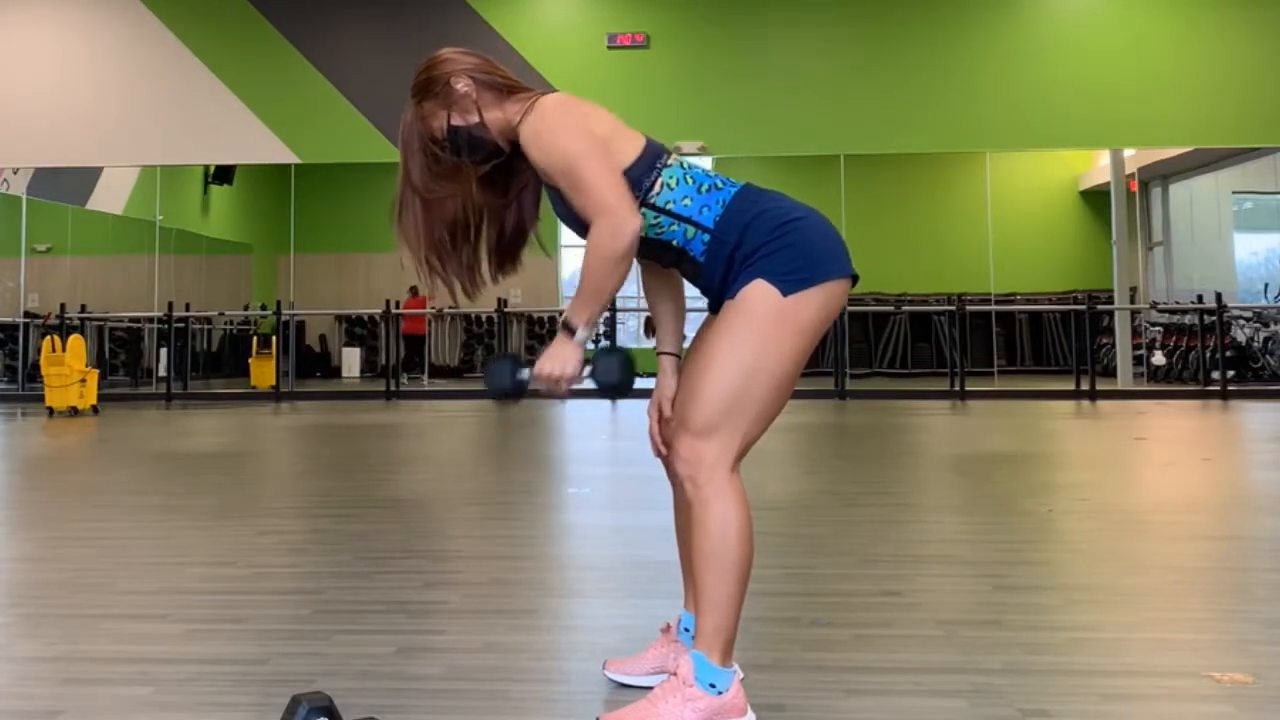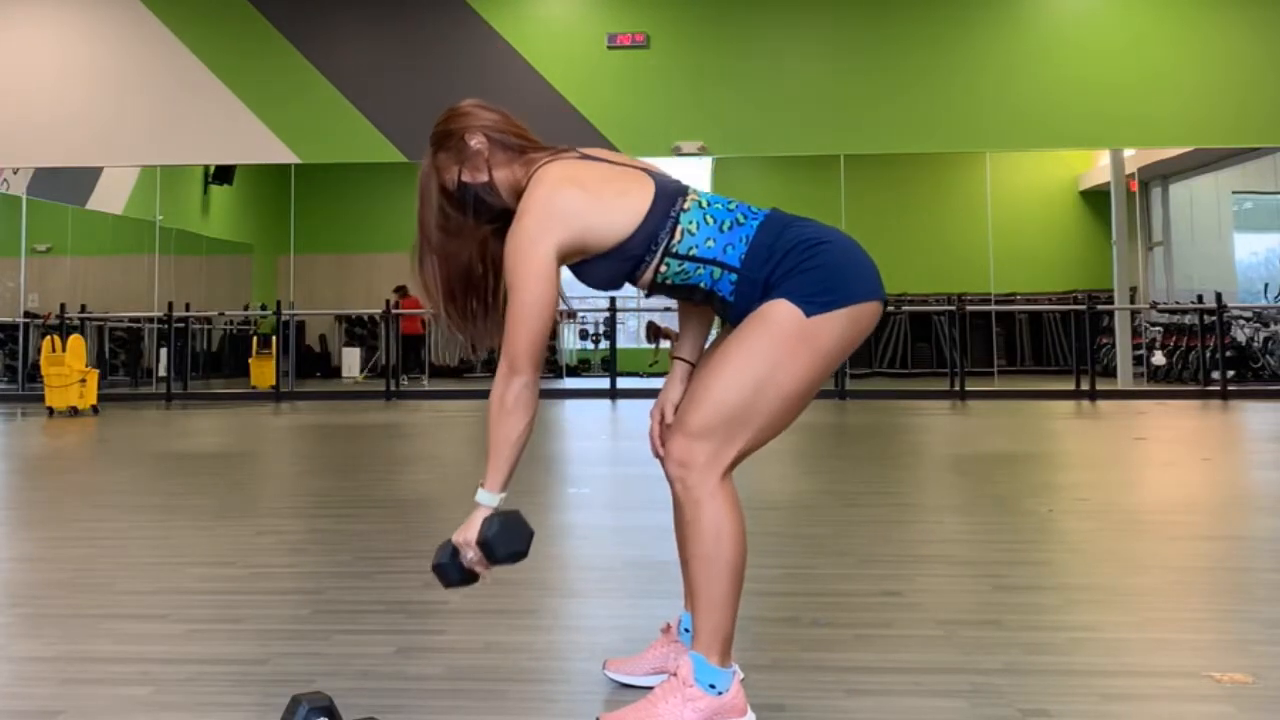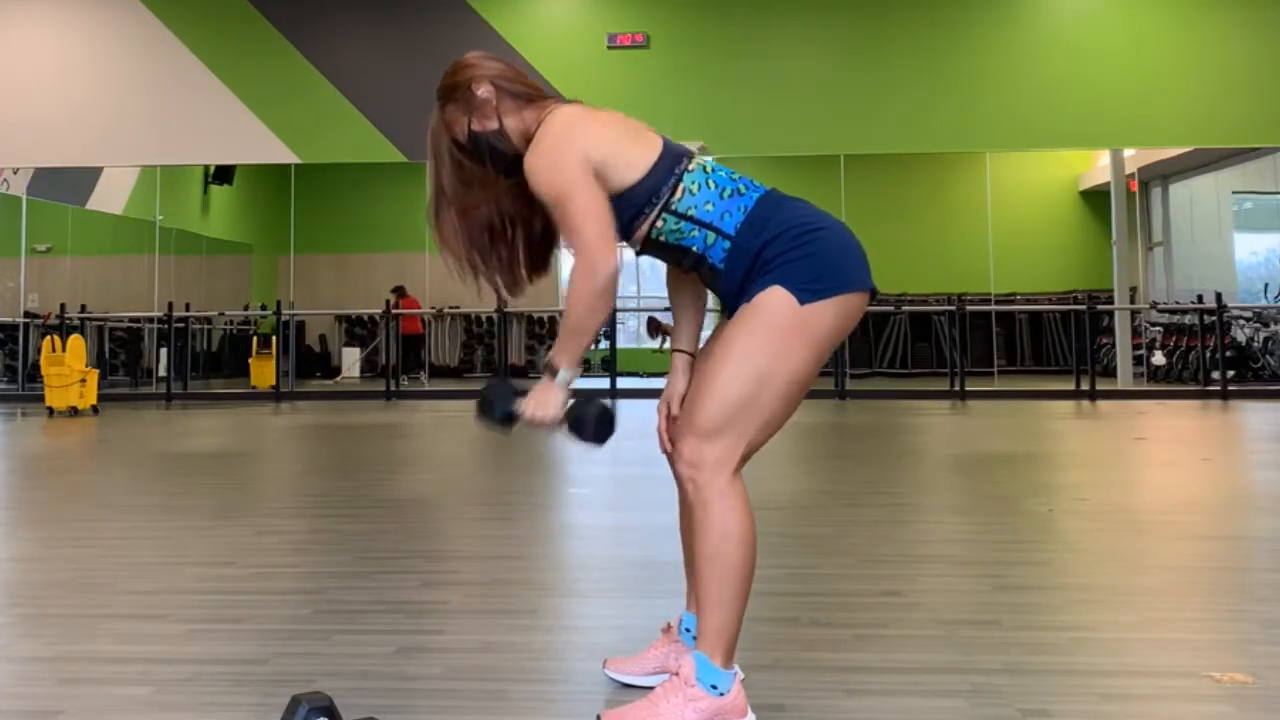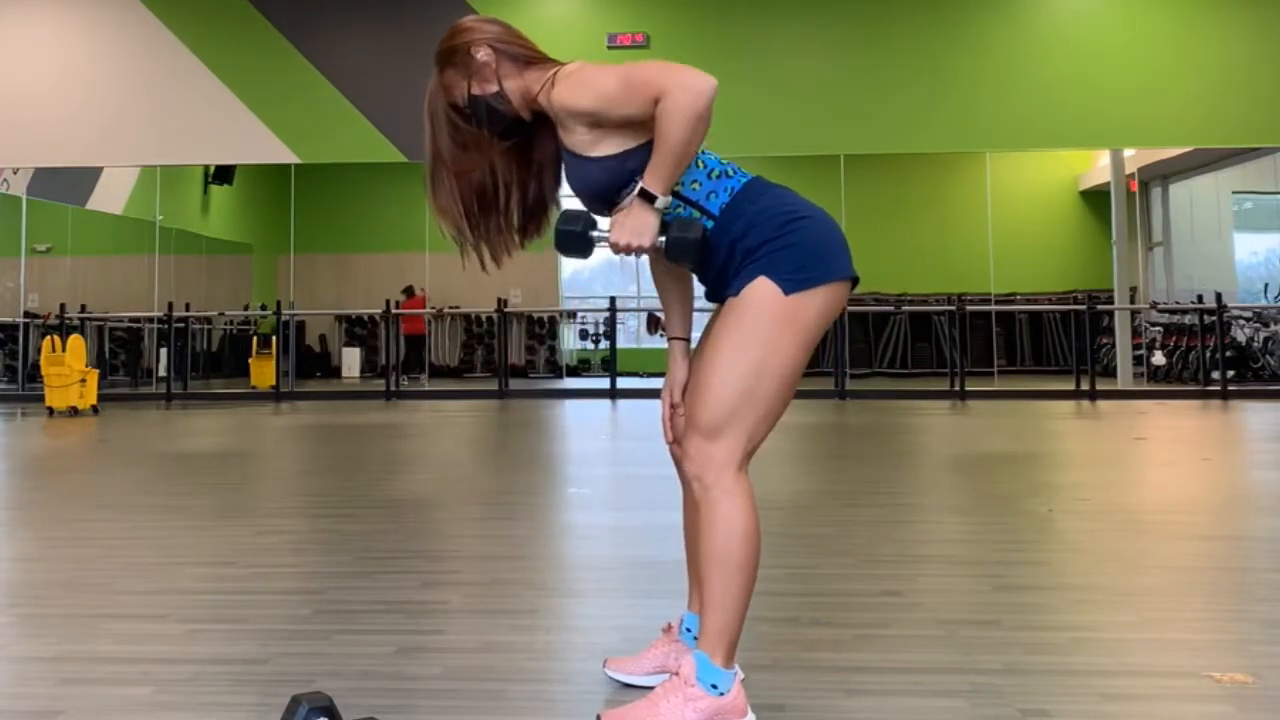
dt=0.4s
person 1, frame 1
left shoulder: (545, 122)
right shoulder: (539, 148)
left elbow: (622, 229)
right elbow: (657, 244)
left wrist: (571, 335)
right wrist: (669, 362)
left hip: (785, 256)
right hip: (776, 261)
left knee: (702, 454)
right knee: (685, 449)
right ankle: (694, 638)
person 1, frame 2
left shoulder: (540, 213)
right shoulder: (578, 174)
left elbow: (519, 374)
left wrist: (487, 500)
right wrist: (681, 370)
left hip: (818, 282)
right hip: (811, 278)
left knee: (694, 456)
right knee: (689, 451)
right ankle: (695, 641)
person 1, frame 3
left shoulder: (551, 147)
right shoulder: (582, 131)
left elbow: (600, 266)
left wrist: (556, 378)
right wrist: (682, 363)
left hip: (806, 265)
right hip: (801, 264)
left knee: (705, 456)
right knee: (694, 448)
right ankle: (694, 637)
person 1, frame 4
left shoulder: (569, 90)
right shoulder: (558, 127)
left elbow: (693, 86)
left wrist: (644, 203)
right wrist: (678, 350)
left hip: (784, 251)
right hip: (775, 256)
left knee: (712, 457)
right knee: (694, 450)
right ankle: (695, 639)
